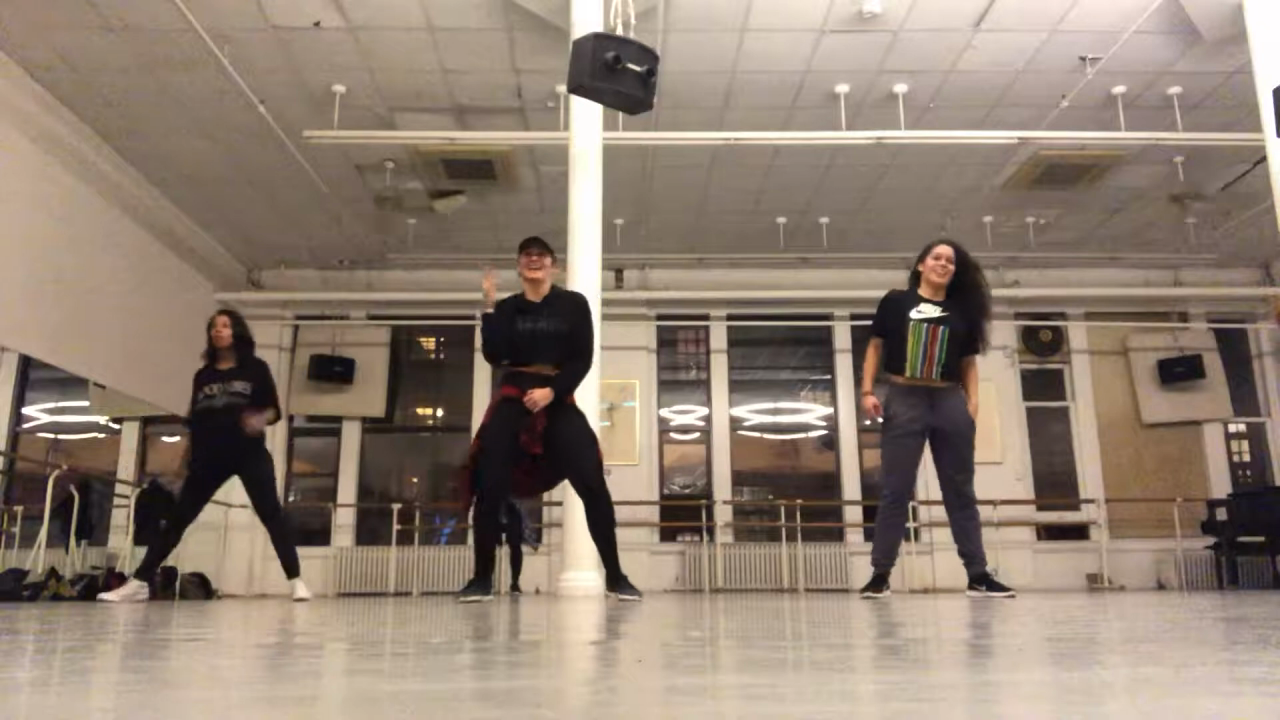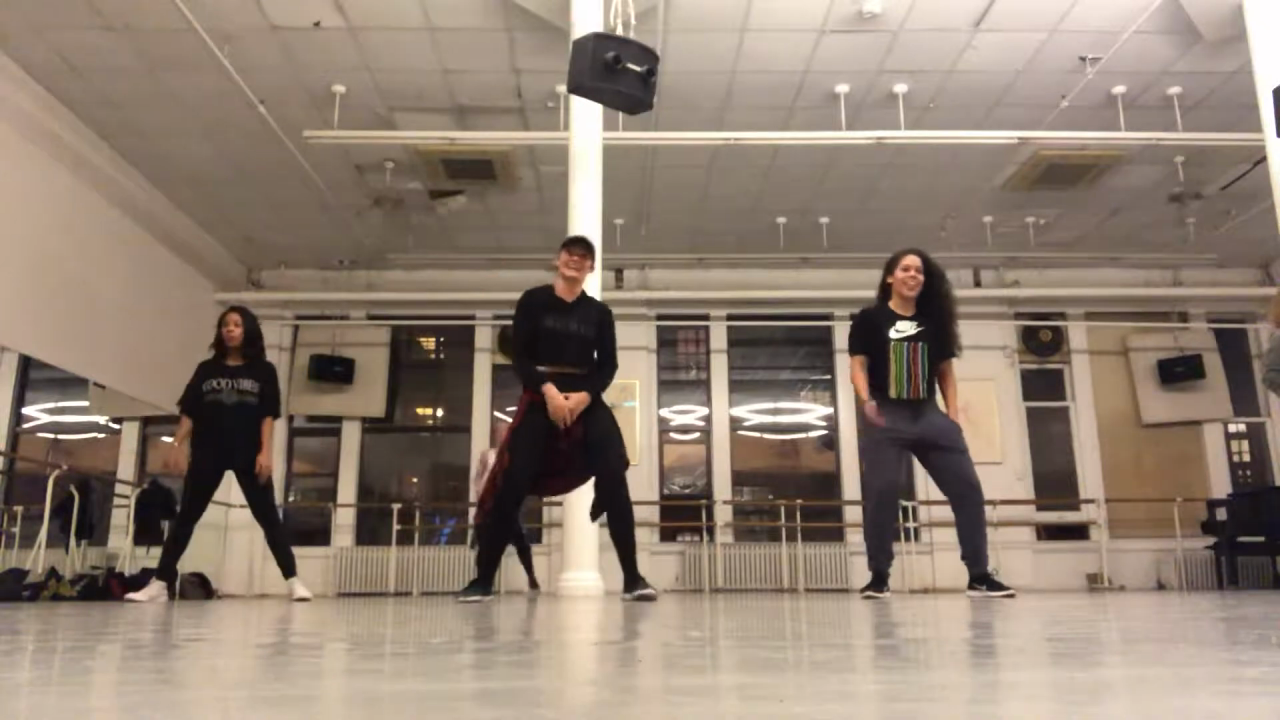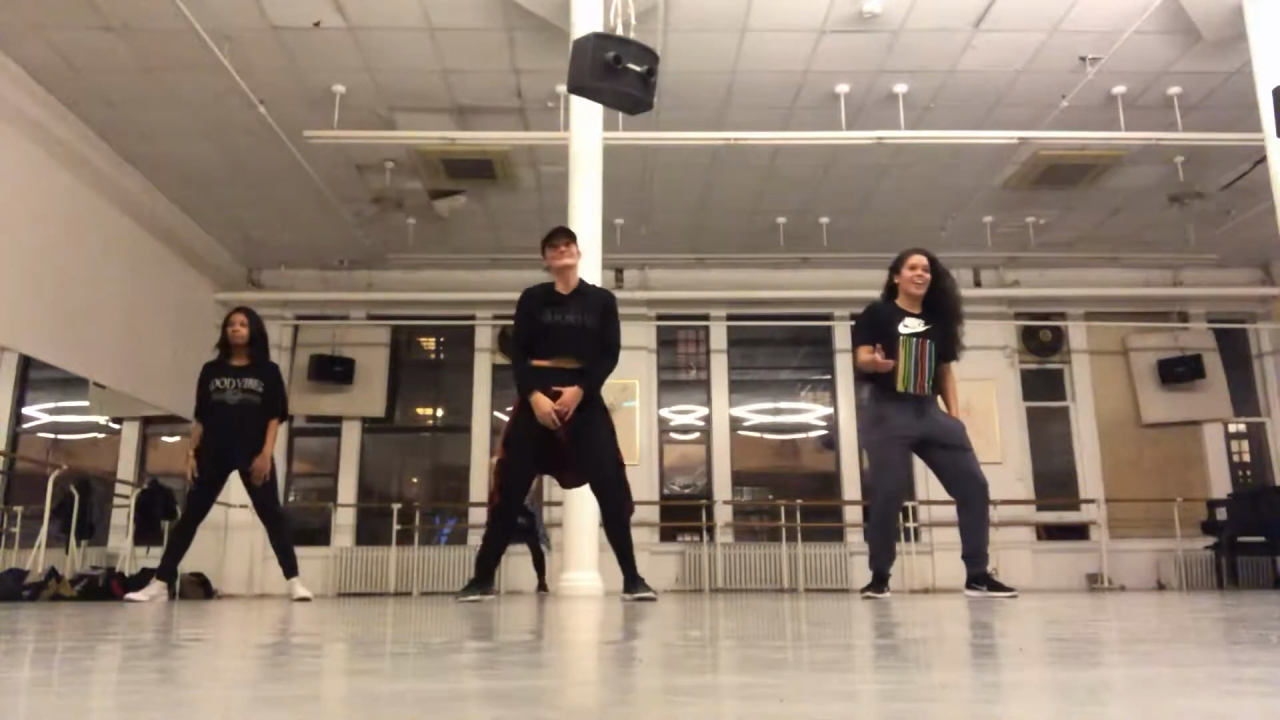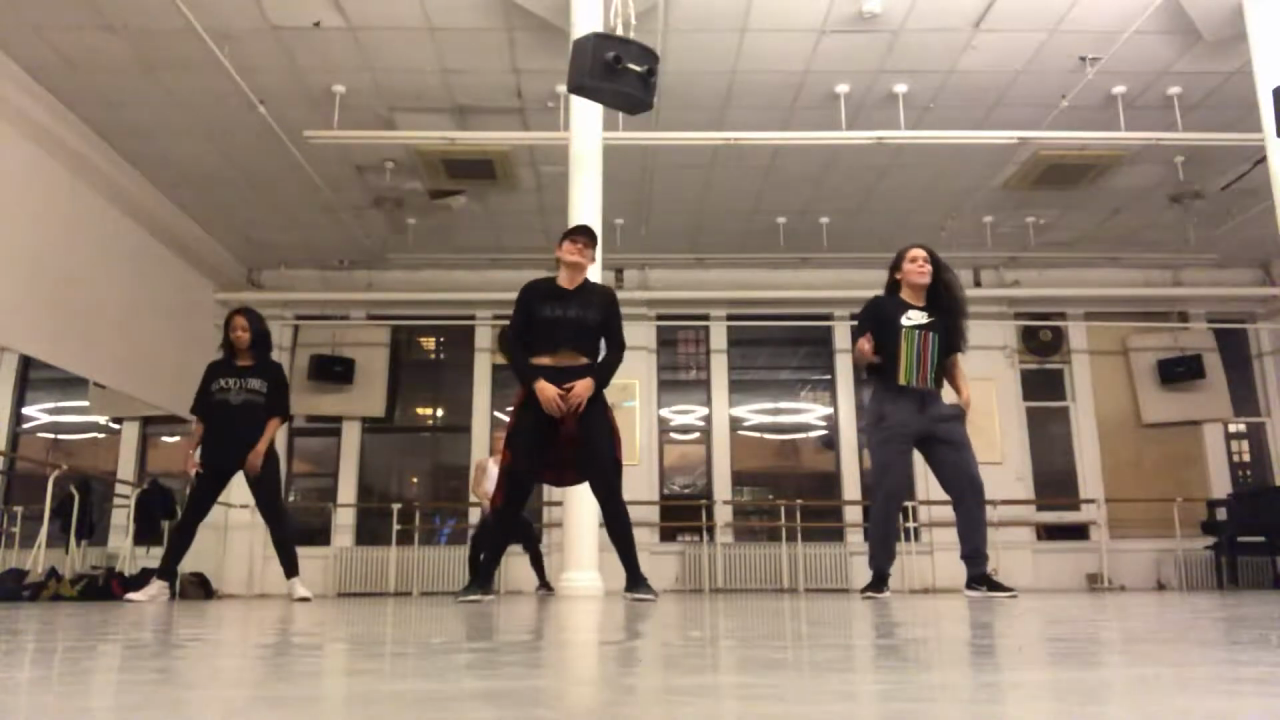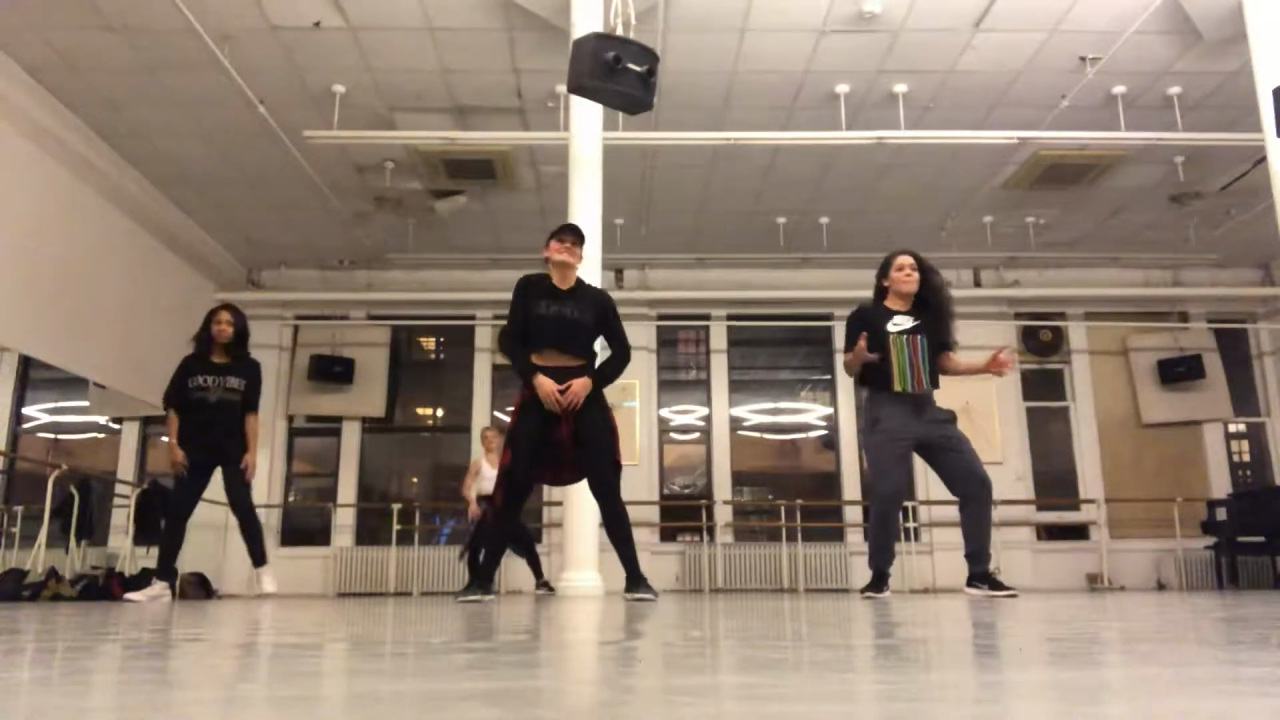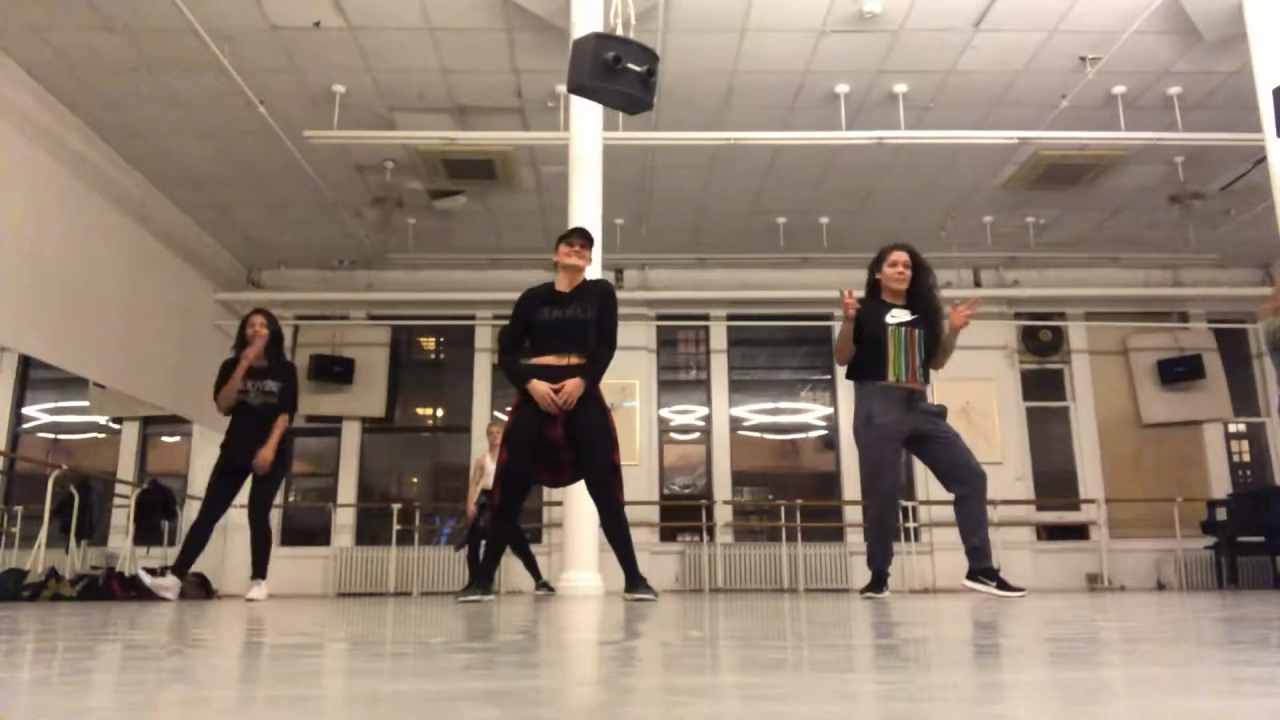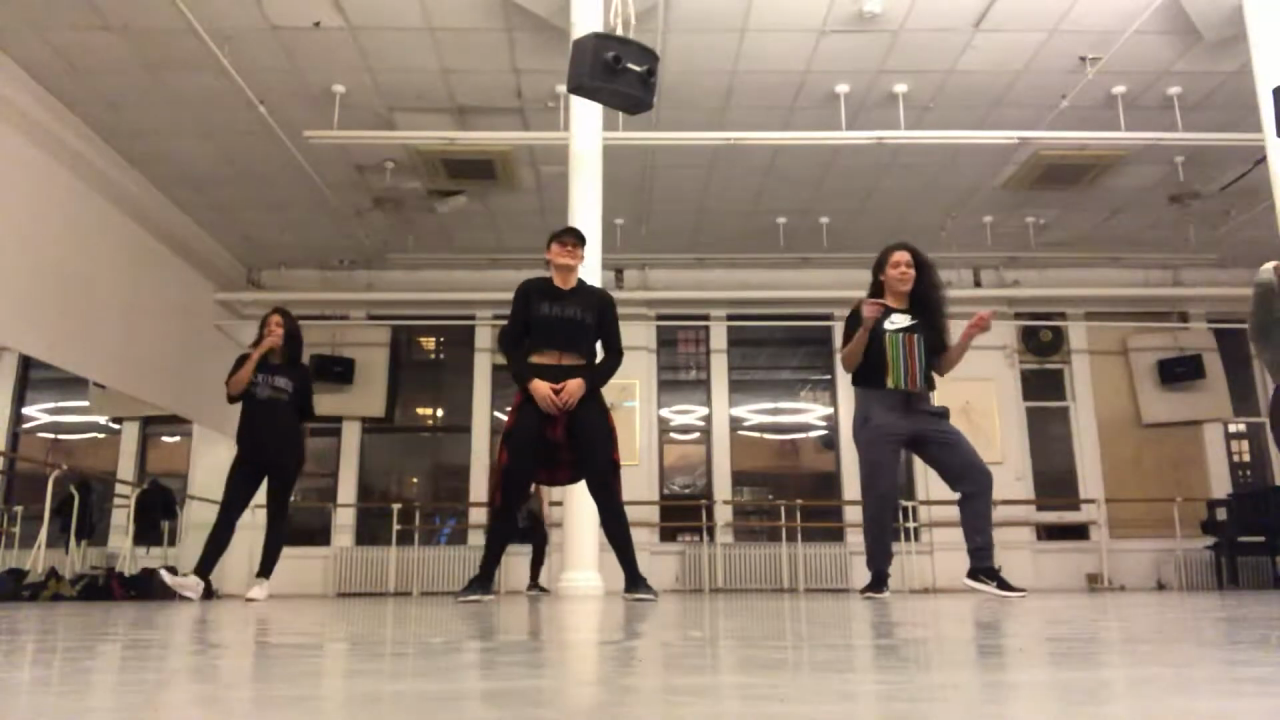
dt=0.5s
person 1, frame 1
left shoulder: (574, 304)
right shoulder: (508, 307)
left elbow: (583, 359)
right elbow: (493, 357)
left wrist: (552, 390)
right wrist: (490, 308)
left hip: (558, 399)
right hip: (513, 399)
left knee: (592, 484)
right knee: (490, 486)
left ankle: (615, 577)
right ankle: (482, 579)
person 1, frame 2
left shoulder: (599, 312)
right shoulder: (533, 301)
left elbow: (608, 364)
right elbow: (519, 357)
left wrist: (587, 395)
right wrist: (547, 387)
left hip: (586, 400)
right hip: (540, 400)
left knee: (614, 483)
right knee: (511, 488)
left ankle: (632, 578)
right ankle: (483, 580)
person 1, frame 3
left shoulder: (601, 300)
right shoulder: (532, 298)
left elbow: (610, 354)
right elbow: (518, 354)
left wrist: (580, 390)
right wrist: (533, 394)
left hip: (583, 396)
right hip: (536, 395)
left knee: (608, 486)
right knee: (512, 489)
left ankle: (632, 579)
right ankle: (483, 579)
person 1, frame 4
left shoulder: (603, 297)
right shoulder: (534, 291)
left elbow: (616, 350)
right elbow: (511, 344)
left wrist: (593, 381)
right wrist: (536, 383)
left hip: (585, 393)
right hip: (538, 392)
left knee: (608, 487)
right knee: (515, 488)
left ankle: (635, 578)
right ankle: (483, 579)
person 1, frame 5
left shoulder: (597, 298)
right shoulder: (529, 287)
left elbow: (622, 351)
right elbow: (511, 343)
left wrist: (592, 379)
right wrist: (535, 378)
left hip: (585, 393)
right hip: (538, 392)
left knee: (606, 488)
right knee: (514, 488)
left ankle: (635, 578)
right ankle: (483, 579)
person 1, frame 6
left shoulder: (601, 292)
right shoulder: (533, 298)
left elbow: (607, 346)
right elbow: (506, 351)
left wrist: (582, 381)
right wrist: (529, 383)
left hip: (583, 392)
right hip: (535, 393)
left knee: (605, 489)
right knee: (511, 489)
left ankle: (634, 579)
right ankle: (482, 580)
person 1, frame 7
left shoulder: (599, 299)
right shoulder: (530, 291)
left elbow: (614, 353)
right elbow: (510, 343)
left wrist: (586, 382)
right wrist: (531, 382)
left hip: (584, 393)
right hip: (535, 392)
left knee: (605, 488)
right knee: (512, 487)
left ankle: (634, 578)
right ankle: (484, 578)
person 2, frame 1
left shoulder: (963, 311)
right shoulder: (896, 302)
left elbow: (968, 362)
right elbow: (875, 348)
left wrist: (972, 401)
right wrist: (867, 391)
left hip: (949, 402)
right hip: (904, 400)
left knee: (960, 490)
right knee: (896, 489)
left ankle: (978, 576)
right ankle: (880, 575)
person 2, frame 2
left shoulder: (935, 320)
right shoulder: (870, 319)
left elbow: (945, 370)
right elbow: (858, 366)
left wrist: (953, 413)
right wrist: (866, 402)
left hip: (928, 414)
right hip: (885, 416)
left knee: (968, 488)
right knee: (881, 492)
left ankle: (979, 576)
right ankle: (879, 576)
person 2, frame 3
left shoulder: (939, 320)
right shoulder: (876, 314)
left elbow: (945, 371)
right elbow: (861, 359)
left wrist: (955, 415)
right wrist: (875, 364)
left hip: (930, 411)
right hip: (888, 411)
left knee: (974, 486)
right knee: (887, 492)
left ankle: (977, 575)
right ankle: (879, 576)
person 2, frame 4
left shoulder: (943, 314)
right shoulder: (880, 308)
right elbow: (860, 357)
left wrist: (963, 392)
right wrist: (864, 351)
left hip: (934, 407)
right hip: (891, 406)
left knee: (969, 485)
right knee: (889, 490)
left ankle: (977, 576)
right ankle: (879, 576)
person 2, frame 5
left shoulder: (929, 316)
right shoulder: (866, 316)
left elbow: (945, 362)
right elbow: (849, 369)
left wrist: (984, 366)
right wrist: (857, 355)
left hip: (928, 412)
right hip: (886, 413)
left knee: (977, 483)
right knee: (888, 492)
left ankle: (979, 574)
right ankle: (879, 576)
person 2, frame 6
left shoulder: (923, 311)
right shoulder: (865, 311)
left elbow: (935, 362)
right elbow: (842, 358)
left wrist: (952, 330)
right wrist: (848, 320)
left hip: (920, 407)
right hip: (878, 406)
left knee: (971, 476)
right knee: (882, 491)
left ankle: (981, 569)
right ankle: (878, 576)
person 2, frame 7
left shoulder: (926, 315)
right shoulder: (863, 313)
left elbow: (942, 366)
right elbow: (847, 364)
left wrist: (969, 335)
right wrist: (865, 327)
left hip: (922, 410)
right hip: (878, 409)
left knee: (977, 476)
right knee: (881, 492)
left ankle: (982, 569)
right ankle: (878, 576)
person 3, frame 1
left shoulder: (255, 369)
right shoulder: (203, 376)
left elbow: (272, 411)
right elbow: (197, 422)
left wrist: (260, 420)
right wrist: (189, 455)
left hip: (251, 455)
right hip: (209, 459)
left knee: (273, 515)
right knee: (178, 518)
left ankle: (296, 582)
right ankle: (139, 583)
person 3, frame 2
left shoulder: (263, 370)
right shoulder: (206, 369)
left elbow: (268, 415)
right elbow: (189, 412)
left wrist: (266, 452)
right wrist: (178, 445)
left hip: (248, 455)
right hip: (208, 454)
left knee: (268, 517)
right knee: (186, 516)
left ankle: (293, 581)
right ankle: (160, 584)
person 3, frame 3
left shoulder: (267, 371)
right shoulder: (211, 370)
left elbow: (275, 416)
right elbow: (201, 418)
left wrist: (266, 453)
right wrist: (191, 453)
left hip: (253, 454)
right hip: (213, 454)
left knee: (272, 515)
right knee: (190, 516)
left ankle: (294, 581)
right ankle: (160, 583)
person 3, frame 4
left shoulder: (272, 371)
right shoulder: (215, 369)
left elbow: (278, 415)
right elbow: (202, 416)
left wrist: (260, 449)
right wrist: (190, 450)
left hip: (258, 454)
right hip: (216, 454)
left knee: (275, 515)
right knee: (190, 515)
left ankle: (294, 581)
right ankle: (162, 582)
person 3, frame 5
left shoulder: (248, 367)
right shoulder: (191, 364)
left elbow: (251, 412)
right elbow: (173, 406)
left wrist: (252, 450)
right wrist: (174, 444)
left hip: (234, 450)
right hip: (195, 450)
left knee: (242, 504)
right knee: (177, 511)
left ankle: (263, 570)
right ankle: (163, 583)
person 3, frame 6
left shoulder: (285, 370)
right shoulder: (231, 366)
left elbow: (286, 414)
right elbow: (223, 406)
left wrist: (270, 447)
right wrist: (243, 366)
left hip: (271, 454)
right hip: (235, 451)
left knee: (258, 514)
right knee: (208, 512)
left ankle: (259, 581)
right ankle: (174, 578)
person 3, frame 7
left shoulder: (299, 372)
right shoulder: (247, 361)
left elbow: (304, 416)
right elbow: (233, 390)
left wrist: (303, 452)
right wrist: (257, 353)
left hip: (285, 454)
right hip: (250, 451)
left knee: (277, 516)
right knee: (227, 513)
left ankle: (262, 581)
right ankle: (198, 580)
